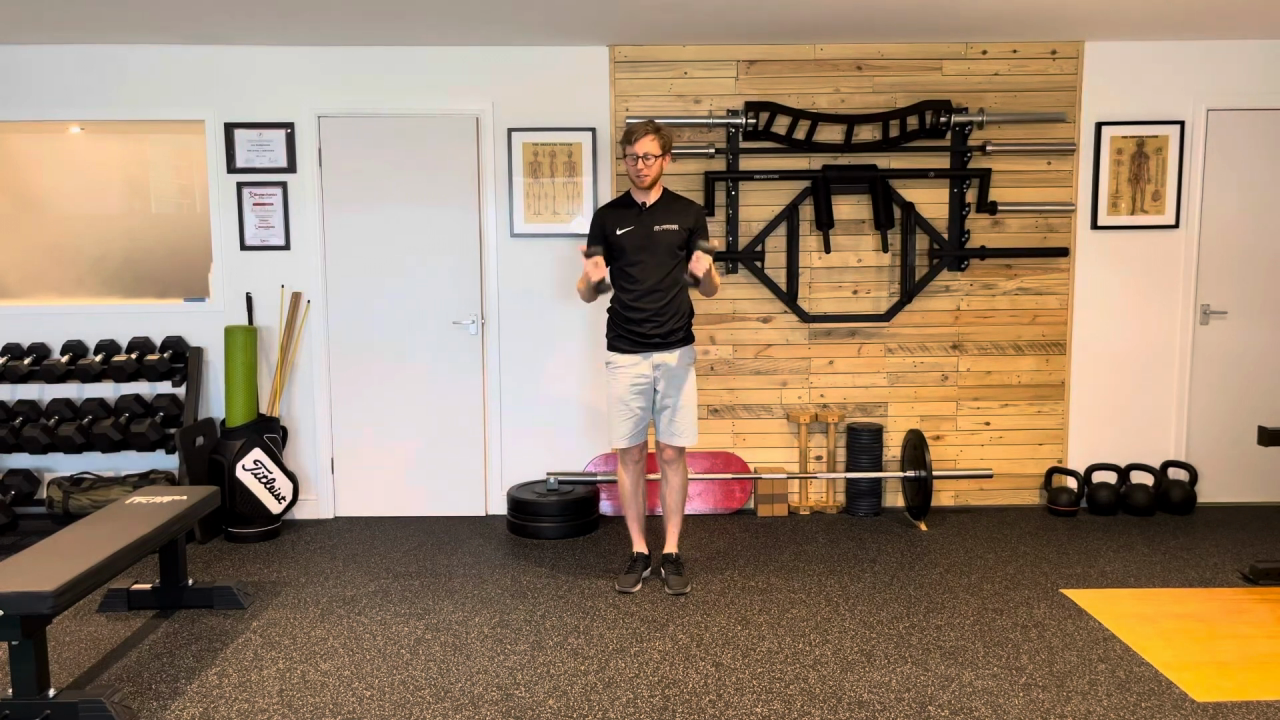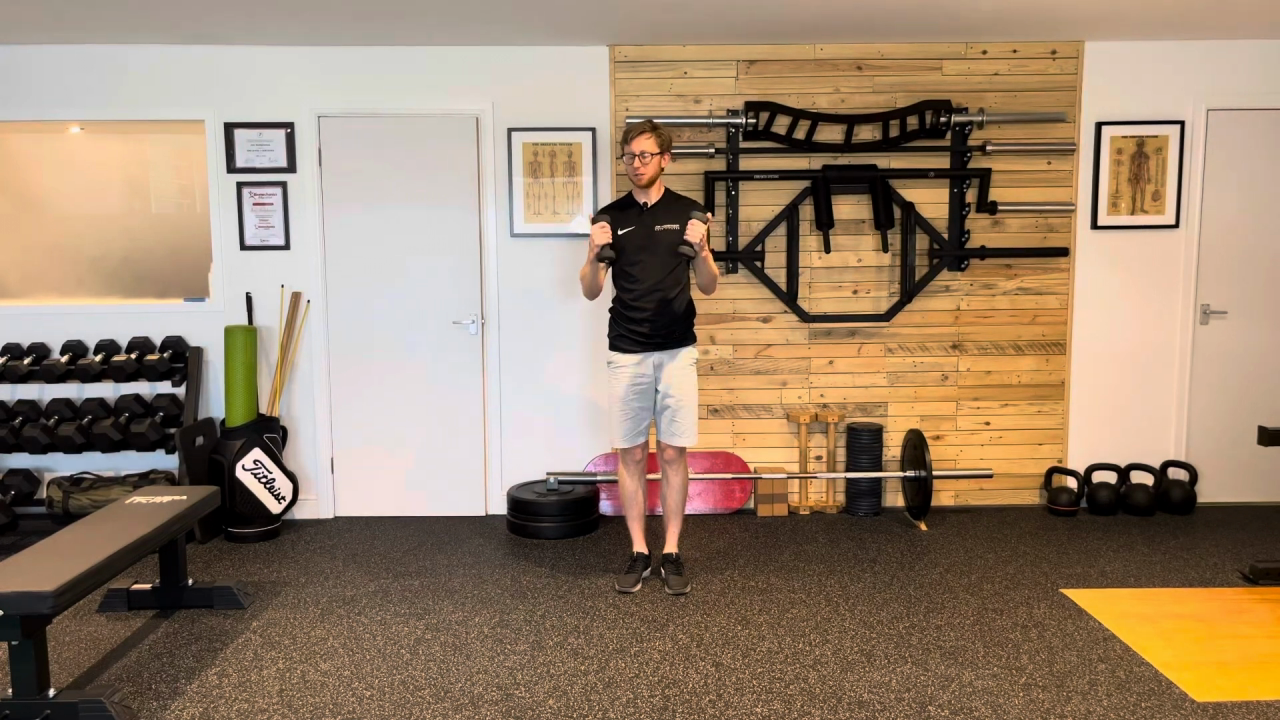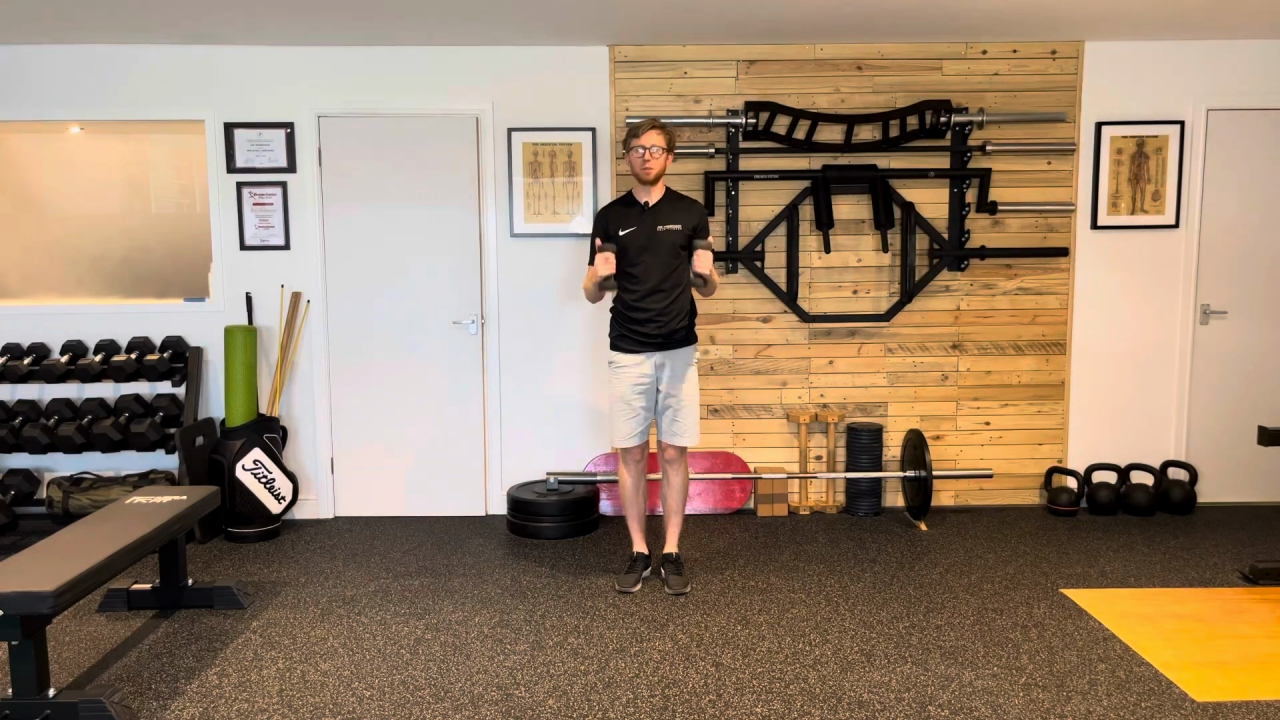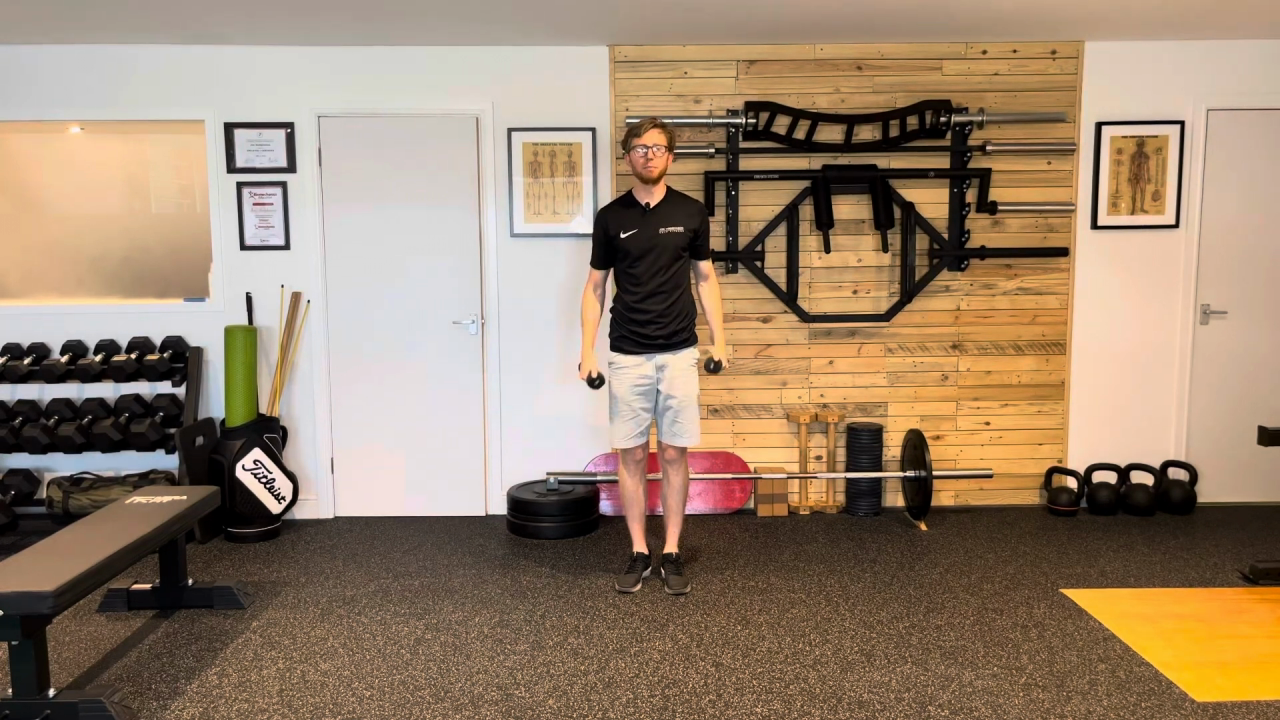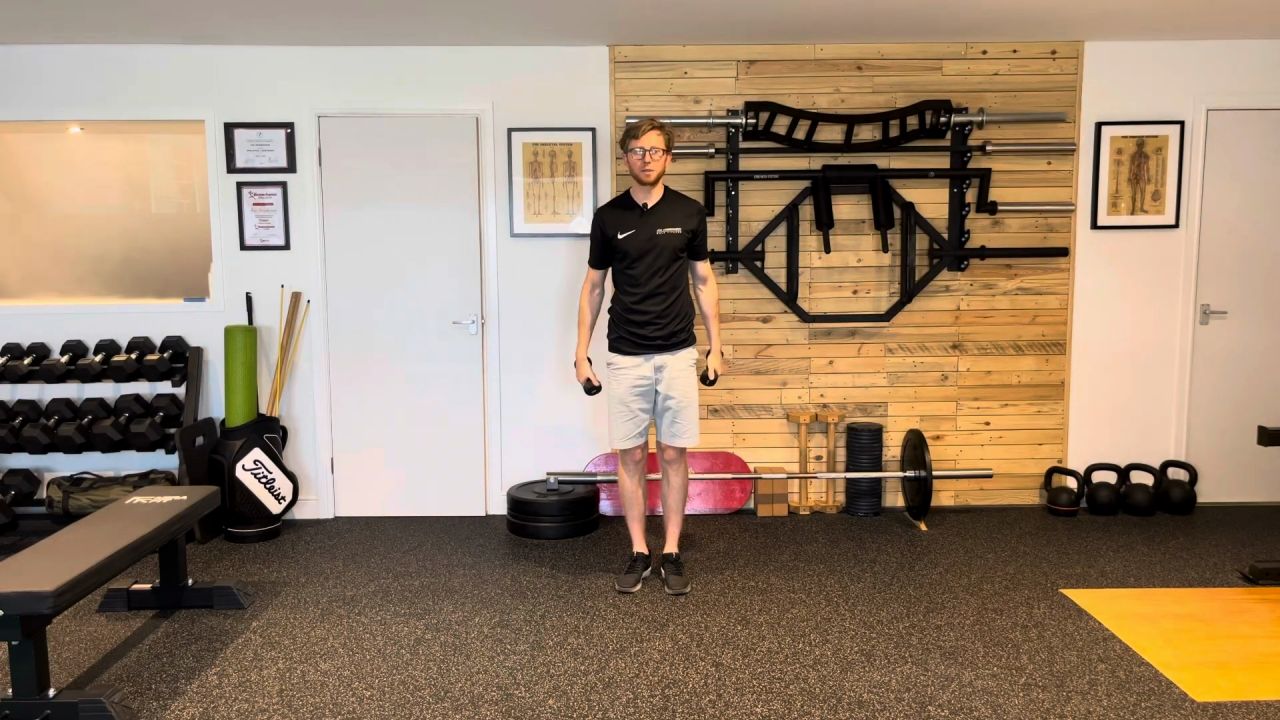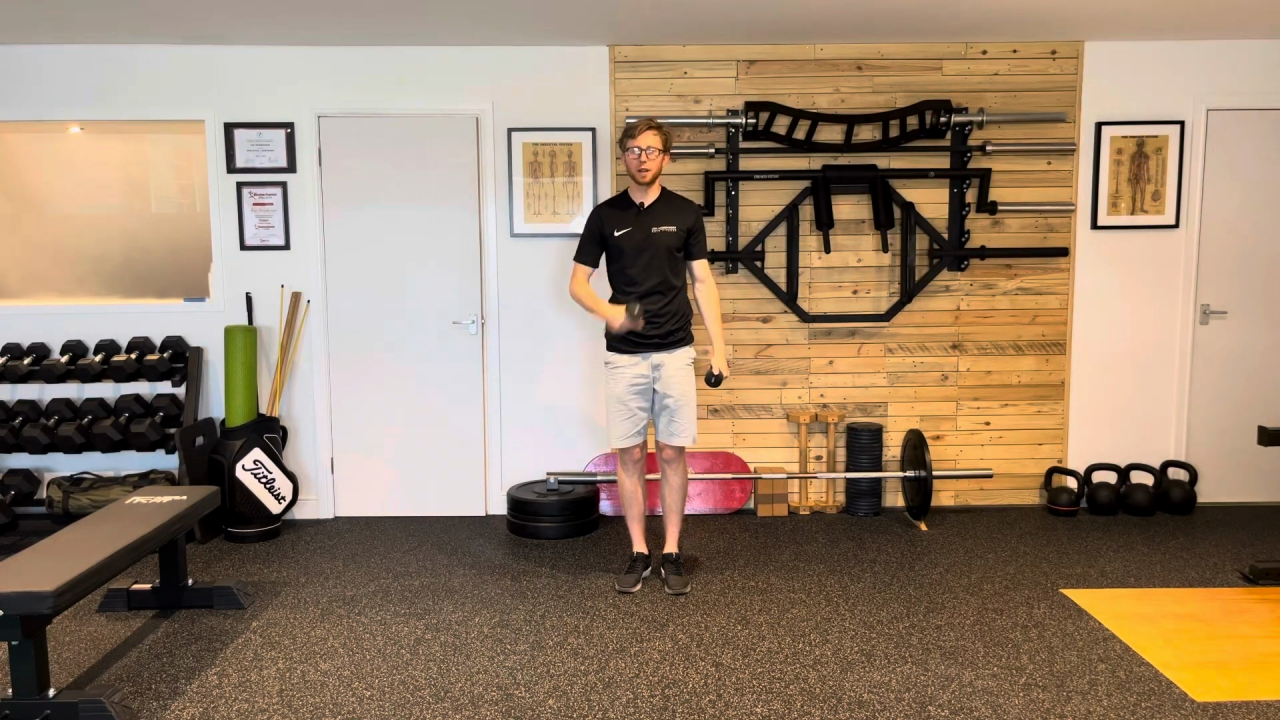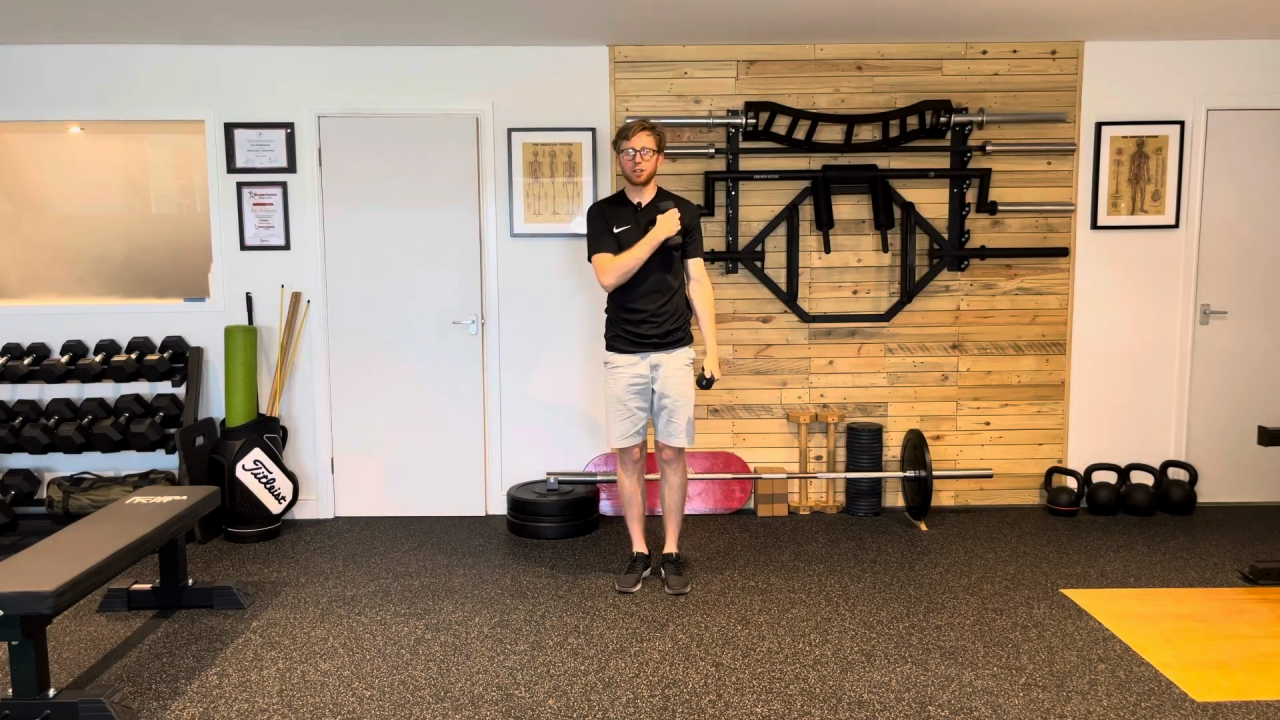
dt=0.4s
person 1, frame 1
left shoulder: (688, 212)
right shoulder: (608, 216)
left elbow: (711, 288)
right elbow: (587, 294)
left wrist: (704, 273)
right wrist: (591, 279)
left hip: (675, 351)
right hip: (625, 354)
left knee: (672, 453)
right knee: (629, 453)
left ankle: (671, 553)
right ankle: (638, 552)
person 1, frame 2
left shoulder: (687, 210)
right shoulder: (611, 216)
left elbow: (709, 286)
right elbow: (590, 290)
left wrist: (701, 249)
right wrist: (594, 253)
left hip: (677, 351)
right hip: (627, 353)
left knee: (674, 453)
right knee: (631, 453)
left ankle: (672, 553)
right ankle: (639, 552)
person 1, frame 3
left shoulder: (690, 211)
right shoulder: (611, 216)
left elbow: (706, 279)
right elbow: (592, 287)
left wrist: (707, 274)
right wrist: (598, 276)
left hip: (679, 351)
right hip: (628, 353)
left knee: (674, 452)
right knee: (631, 452)
left ankle: (672, 553)
right ankle: (638, 553)
person 1, frame 4
left shoulder: (691, 212)
right shoulder: (610, 216)
left elbow: (705, 278)
right elbow: (595, 286)
left wrist: (718, 338)
right wrist: (587, 349)
left hip: (679, 353)
right hip: (627, 355)
left knee: (674, 453)
right knee: (631, 455)
left ankle: (671, 553)
right ankle: (638, 552)
person 1, frame 5
left shoulder: (689, 212)
right shoulder: (608, 216)
left elbow: (704, 280)
right elbow: (593, 287)
left wrist: (716, 345)
right wrist: (581, 352)
left hip: (678, 354)
right hip: (626, 356)
left knee: (674, 454)
right knee: (631, 455)
left ankle: (672, 553)
right ankle: (639, 552)
person 1, frame 6
left shoulder: (686, 212)
right shoulder: (605, 215)
left elbow: (703, 281)
right elbow: (577, 283)
left wrist: (719, 346)
right wrist: (605, 310)
left hip: (675, 352)
right hip: (624, 354)
left knee: (673, 452)
right knee: (630, 454)
left ankle: (672, 553)
right ankle: (639, 552)
person 1, frame 7
left shoulder: (684, 211)
right shoulder: (603, 213)
left elbow: (698, 281)
right elbow: (609, 276)
left wrist: (711, 348)
right wrist: (656, 234)
left hip: (674, 352)
right hip: (623, 354)
left knee: (672, 453)
right knee: (629, 454)
left ankle: (671, 553)
right ankle: (638, 552)
